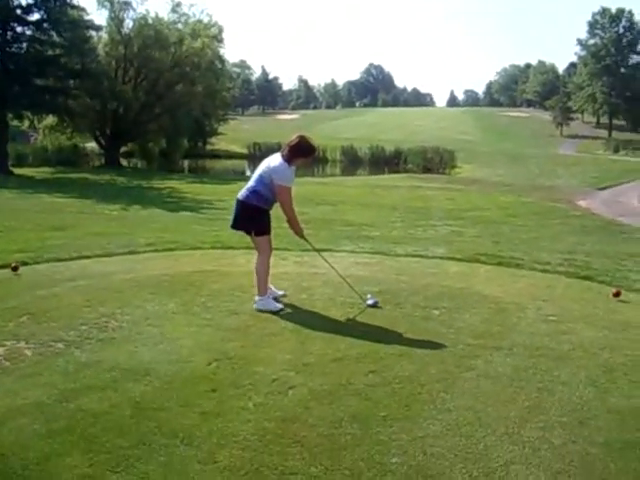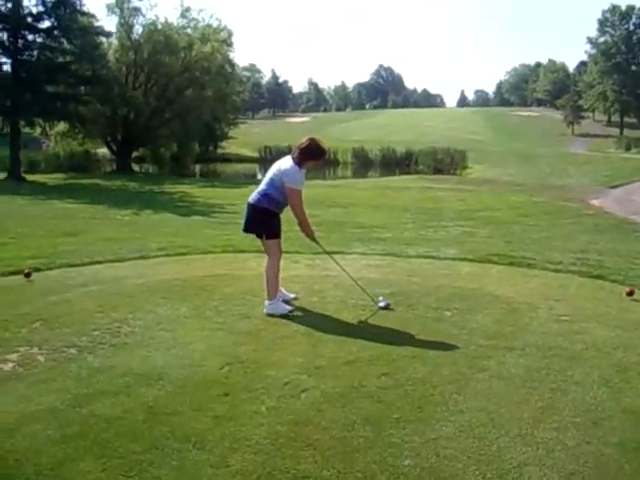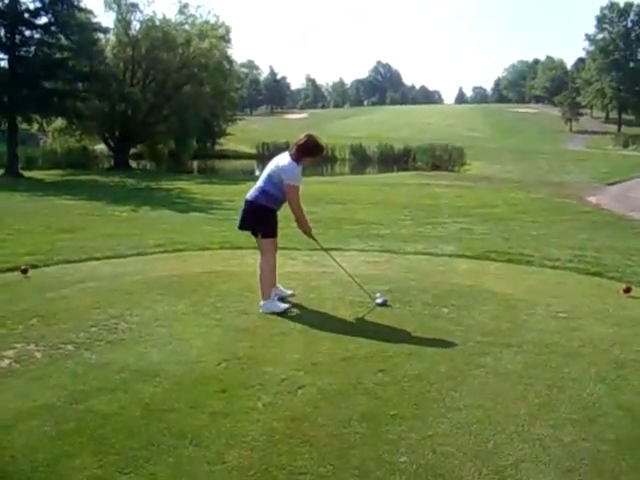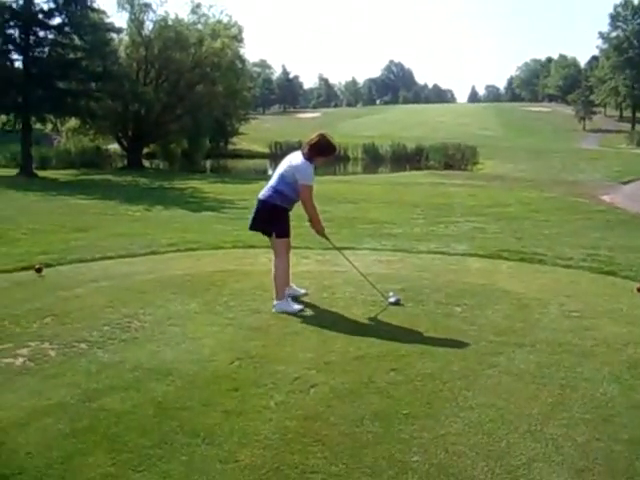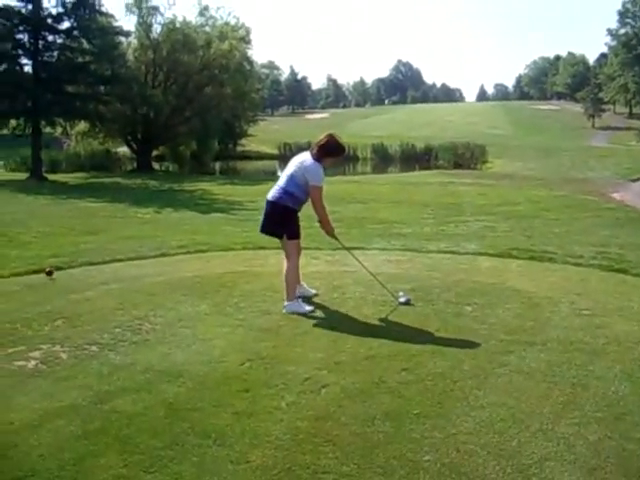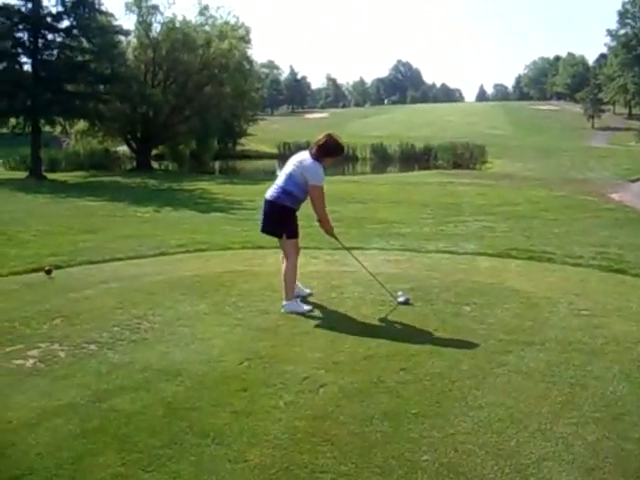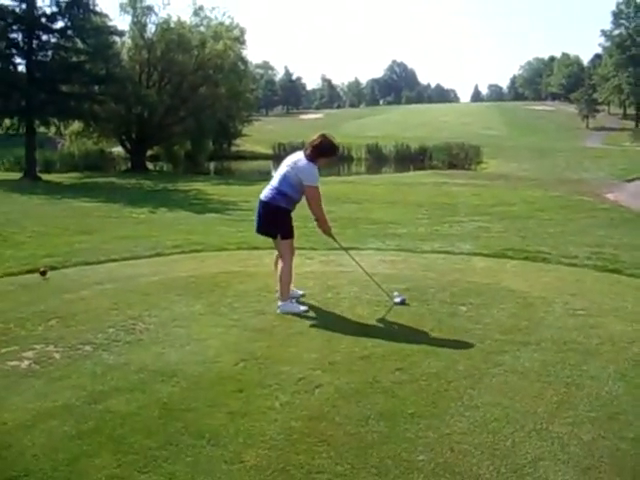
dt=0.1s
person 1, frame 1
left shoulder: (284, 162)
right shoulder: (281, 168)
left elbow: (286, 198)
right elbow: (285, 202)
left wrist: (293, 221)
right wrist: (296, 225)
left hip: (258, 206)
right hip: (251, 207)
left knee: (265, 250)
right knee: (264, 251)
left ankle: (265, 288)
right ankle: (262, 298)
person 1, frame 2
left shoulder: (293, 164)
right shoulder: (292, 171)
left elbow: (296, 202)
right elbow: (296, 205)
left wrist: (303, 223)
right wrist: (307, 228)
left hip: (267, 210)
right hip: (263, 210)
left knee: (276, 253)
right knee: (273, 255)
left ankle: (276, 291)
right ankle: (272, 302)
person 1, frame 3
left shoulder: (290, 160)
right shoulder: (290, 167)
left elbow: (293, 198)
right elbow: (293, 201)
left wrist: (301, 220)
right wrist: (304, 224)
left hip: (264, 206)
right hip: (260, 207)
left knee: (271, 250)
right knee: (268, 254)
left ankle: (273, 288)
right ankle: (267, 301)
person 1, frame 4
left shoulder: (298, 157)
right shoulder: (304, 168)
left elbow: (305, 199)
right elbow: (307, 201)
left wrist: (313, 220)
right wrist: (318, 224)
left hip: (271, 205)
right hip: (273, 208)
left knee: (284, 249)
right knee: (281, 254)
left ankle: (286, 287)
right ankle: (280, 301)
person 1, frame 5
left shoulder: (307, 157)
right shoulder: (314, 168)
left elbow: (315, 199)
right elbow: (317, 202)
left wrist: (323, 221)
right wrist: (327, 225)
left hip: (279, 205)
right hip: (283, 209)
left knee: (294, 250)
right knee: (293, 255)
left ankle: (297, 286)
right ankle: (291, 302)
person 1, frame 6
left shoulder: (304, 156)
right shoulder: (313, 168)
left elbow: (315, 198)
right elbow: (318, 202)
left wrist: (322, 220)
right wrist: (327, 225)
left hip: (276, 203)
right hip: (282, 208)
left knee: (290, 250)
right knee: (292, 254)
left ankle: (292, 287)
right ankle: (289, 301)
person 1, frame 7
left shoulder: (299, 157)
right shoulder: (308, 169)
left elbow: (312, 197)
right elbow: (314, 202)
left wrist: (319, 220)
right wrist: (324, 225)
left hip: (271, 204)
right hip: (276, 208)
left knee: (284, 251)
right knee: (287, 255)
left ankle: (284, 289)
right ankle: (284, 302)
